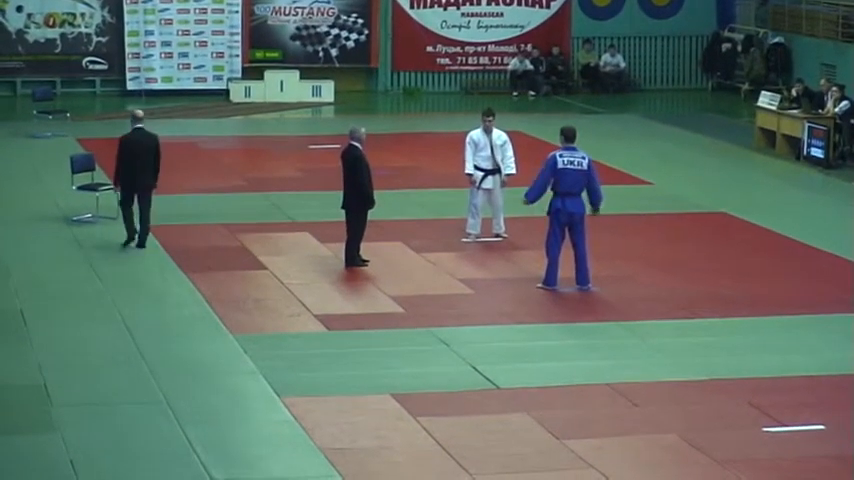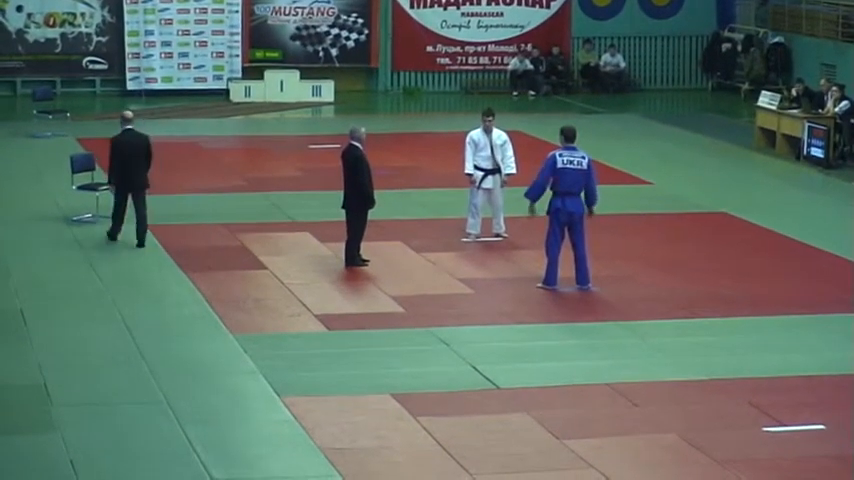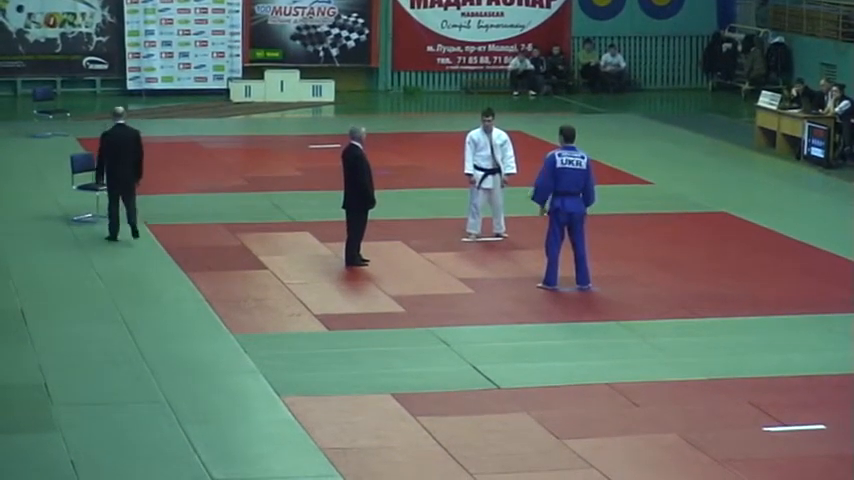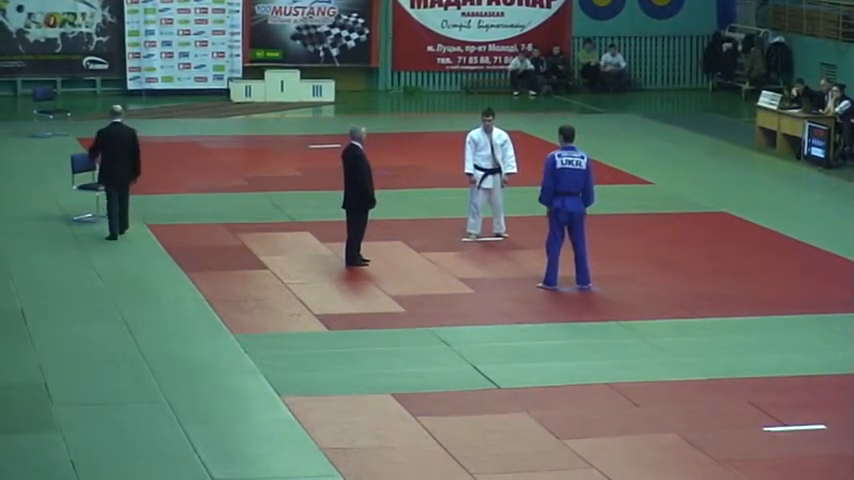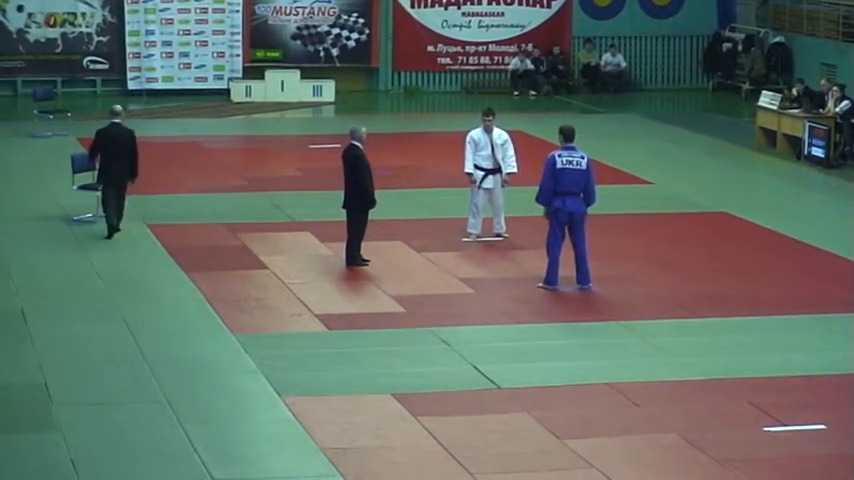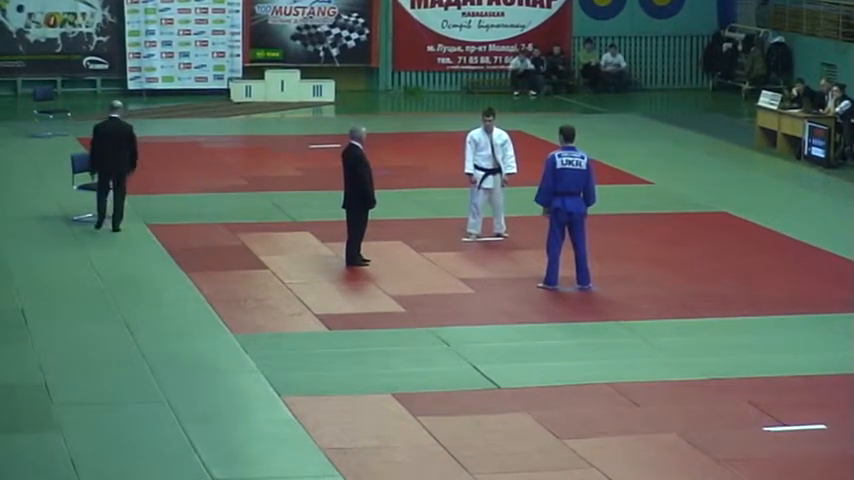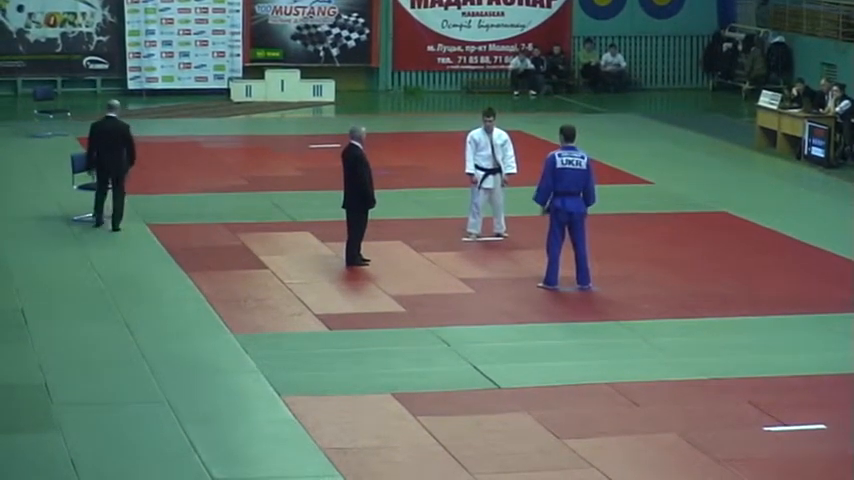
dt=0.2s
person 1, frame 1
left shoulder: (555, 157)
right shoulder: (585, 158)
left elbow: (542, 181)
right elbow: (593, 184)
left wrist: (529, 199)
right wrist: (596, 204)
left hip: (559, 204)
right hip: (577, 205)
left knee: (554, 244)
right knee: (579, 245)
left ankle: (550, 282)
right ankle: (583, 282)
person 1, frame 2
left shoulder: (554, 156)
right shoulder: (585, 158)
left elbow: (541, 181)
right elbow: (591, 186)
left wrist: (532, 202)
right wrist: (590, 205)
left hip: (559, 204)
right hip: (577, 204)
left knee: (554, 244)
right knee: (579, 244)
left ankle: (550, 282)
right ankle: (583, 282)
person 1, frame 3
left shoulder: (554, 156)
right shoulder: (585, 158)
left elbow: (544, 183)
right elbow: (589, 186)
left wrist: (542, 203)
right wrist: (585, 205)
left hip: (559, 204)
right hip: (577, 205)
left knee: (554, 244)
right knee: (579, 244)
left ankle: (550, 281)
right ankle: (584, 282)
person 1, frame 4
left shoulder: (554, 157)
right shoulder: (584, 158)
left elbow: (547, 184)
right elbow: (588, 186)
left wrist: (548, 205)
right wrist: (585, 205)
left hip: (559, 204)
right hip: (577, 205)
left knee: (554, 244)
right knee: (579, 244)
left ankle: (551, 282)
right ankle: (584, 281)
person 1, frame 5
left shoulder: (554, 157)
right shoulder: (584, 158)
left elbow: (547, 184)
right elbow: (589, 186)
left wrist: (546, 205)
right wrist: (586, 205)
left hip: (559, 204)
right hip: (577, 205)
left knee: (554, 244)
right knee: (579, 244)
left ankle: (551, 281)
right ankle: (584, 281)
person 1, frame 6
left shoulder: (554, 157)
right shoulder: (584, 158)
left elbow: (547, 184)
right elbow: (589, 185)
left wrist: (544, 205)
right wrist: (587, 205)
left hip: (559, 204)
right hip: (577, 204)
left knee: (554, 244)
right knee: (580, 244)
left ankle: (551, 281)
right ankle: (584, 281)
person 1, frame 7
left shoulder: (554, 157)
right shoulder: (584, 158)
left elbow: (546, 183)
right elbow: (589, 185)
left wrist: (543, 203)
right wrist: (587, 205)
left hip: (559, 204)
right hip: (577, 204)
left knee: (554, 244)
right knee: (580, 244)
left ankle: (551, 281)
right ankle: (584, 281)
person 2, frame 1
left shoulder: (347, 151)
right shoulder: (357, 155)
right elbow: (362, 180)
right wrist: (369, 198)
left hip: (351, 197)
right hip: (358, 199)
left knee: (355, 228)
right knee: (356, 229)
left ankle: (354, 255)
right ankle: (351, 259)
person 2, frame 2
left shoulder: (348, 151)
right shoulder: (357, 154)
right elbow: (363, 179)
right wrist: (370, 198)
left hip: (351, 196)
right hip: (358, 198)
left knee: (355, 228)
right knee: (356, 228)
left ankle: (354, 255)
right ankle: (352, 258)
person 2, frame 3
left shoulder: (348, 151)
right shoulder: (358, 154)
right elbow: (363, 179)
right wrist: (370, 198)
left hip: (352, 196)
right hip: (359, 198)
left knee: (355, 228)
right knee: (356, 229)
left ankle: (354, 255)
right ankle: (352, 258)
person 2, frame 4
left shoulder: (348, 151)
right shoulder: (358, 154)
right elbow: (363, 179)
right wrist: (370, 198)
left hip: (352, 196)
right hip: (359, 198)
left knee: (355, 228)
right knee: (356, 228)
left ankle: (354, 254)
right ankle: (352, 258)
person 2, frame 5
left shoulder: (348, 150)
right shoulder: (358, 154)
right elbow: (363, 179)
right wrist: (371, 198)
left hip: (352, 196)
right hip: (359, 198)
left knee: (356, 228)
right knee: (357, 228)
left ankle: (355, 255)
right ankle: (352, 258)
person 2, frame 6
left shoulder: (348, 151)
right shoulder: (358, 154)
right elbow: (363, 179)
right wrist: (370, 198)
left hip: (352, 196)
right hip: (359, 198)
left knee: (356, 228)
right knee: (357, 228)
left ankle: (355, 255)
right ankle: (352, 258)
person 2, frame 7
left shoulder: (348, 150)
right shoulder: (357, 154)
right elbow: (363, 179)
right wrist: (370, 198)
left hip: (352, 196)
right hip: (359, 198)
left knee: (356, 227)
right knee: (357, 228)
left ankle: (355, 254)
right ankle: (352, 258)
person 3, frame 1
left shoulder: (125, 139)
right shoulder: (153, 138)
left elbow: (120, 162)
right elbow: (157, 160)
left wrist: (117, 182)
right wrist: (155, 177)
left hip: (129, 180)
right hip: (147, 180)
left knee: (126, 206)
right knee: (145, 210)
left ankle: (131, 233)
right ankle: (142, 239)
person 3, frame 2
left shoulder: (116, 140)
right shoulder: (144, 138)
left elbow: (113, 163)
right elbow: (148, 159)
left wrist: (111, 182)
left hip: (122, 181)
right hip: (139, 180)
left knee: (119, 206)
right knee: (141, 208)
left ankle: (114, 233)
right ankle: (141, 238)
person 3, frame 3
left shoulder: (107, 135)
right shoulder: (135, 133)
left elbow: (102, 158)
right elbow: (140, 156)
left wrist: (99, 177)
right wrist: (138, 174)
left hip: (113, 176)
right hip: (130, 175)
left knee: (113, 204)
right knee: (130, 202)
left ankle: (114, 233)
right ankle: (133, 225)
person 3, frame 4
left shoulder: (103, 132)
right shoulder: (131, 132)
left elbow: (94, 151)
right elbow: (136, 154)
left wrist: (93, 158)
right wrist: (136, 173)
left hip: (109, 173)
right hip: (126, 172)
left knee: (112, 201)
right knee: (123, 200)
left ankle: (114, 232)
right ankle: (123, 226)
person 3, frame 5
left shoulder: (102, 132)
right shoulder: (129, 133)
left elbow: (93, 151)
right elbow: (134, 155)
left wrist: (93, 159)
right wrist: (133, 174)
left hip: (106, 173)
right hip: (123, 172)
left knee: (107, 200)
right knee: (119, 198)
left ankle: (112, 224)
right ankle: (116, 224)
person 3, frame 6
left shoulder: (99, 127)
right shoulder: (127, 128)
left elbow: (94, 149)
right elbow: (133, 149)
left wrist: (93, 167)
right wrist: (132, 165)
left hip: (104, 167)
right hip: (121, 167)
left knee: (102, 193)
right knee: (119, 196)
left ankle: (100, 220)
right ankle: (116, 224)
person 3, frame 7
left shoulder: (95, 126)
right shoulder: (123, 126)
left elbow: (91, 148)
right elbow: (130, 146)
left wrist: (90, 165)
right wrist: (131, 162)
left hip: (101, 166)
right hip: (118, 166)
left knee: (100, 192)
right knee: (118, 195)
left ankle: (98, 219)
right ankle: (116, 222)
person 4, frame 1
left shoulder: (502, 136)
right shoulder: (473, 136)
left elbow: (508, 156)
right elbow: (469, 156)
left wrist: (506, 174)
right wrist: (470, 174)
left hip: (496, 175)
right hip: (479, 174)
left knee: (497, 204)
right knee: (475, 204)
left ankle: (499, 230)
right ankle: (473, 232)
person 4, frame 2
left shoulder: (502, 136)
right shoulder: (473, 136)
left elbow: (508, 156)
right elbow: (469, 156)
left wrist: (506, 174)
right wrist: (470, 174)
left hip: (496, 175)
right hip: (479, 174)
left knee: (497, 204)
right knee: (475, 204)
left ankle: (499, 230)
right ankle: (473, 231)
person 4, frame 3
left shoulder: (502, 136)
right shoulder: (473, 136)
left elbow: (508, 155)
right elbow: (469, 156)
left wrist: (506, 174)
right wrist: (470, 175)
left hip: (496, 175)
right hip: (479, 174)
left knee: (498, 204)
right knee: (476, 204)
left ankle: (499, 230)
right ankle: (473, 231)
person 4, frame 4
left shoulder: (502, 135)
right shoulder: (473, 135)
left elbow: (508, 155)
right elbow: (469, 156)
left wrist: (507, 174)
right wrist: (470, 174)
left hip: (496, 175)
right hip: (479, 174)
left knee: (498, 204)
right knee: (476, 204)
left ankle: (499, 230)
right ankle: (473, 231)
person 4, frame 5
left shoulder: (502, 135)
right shoulder: (473, 135)
left elbow: (509, 155)
right elbow: (469, 155)
left wrist: (507, 173)
right wrist: (470, 174)
left hip: (497, 174)
right hip: (480, 174)
left knee: (498, 204)
right knee: (476, 204)
left ankle: (499, 230)
right ankle: (473, 231)
person 4, frame 6
left shoulder: (502, 135)
right shoulder: (474, 135)
left elbow: (509, 155)
right elbow: (469, 156)
left wrist: (507, 173)
right wrist: (471, 174)
left hip: (497, 174)
right hip: (480, 174)
left knee: (498, 204)
right knee: (476, 204)
left ankle: (499, 230)
right ankle: (473, 231)
person 4, frame 7
left shoulder: (502, 135)
right shoulder: (474, 135)
left elbow: (508, 155)
right elbow: (470, 156)
left wrist: (507, 174)
right wrist: (472, 174)
left hip: (497, 174)
right hip: (480, 174)
left knee: (498, 204)
right knee: (476, 203)
left ankle: (499, 230)
right ankle: (473, 231)
